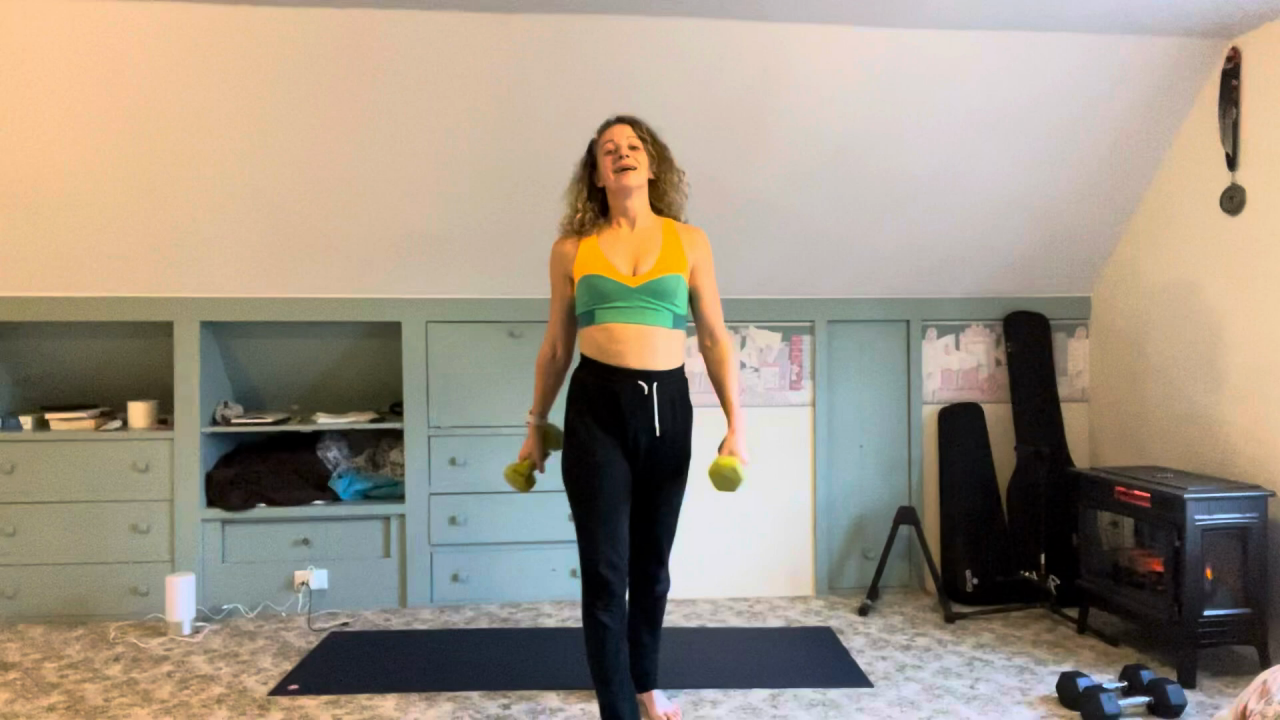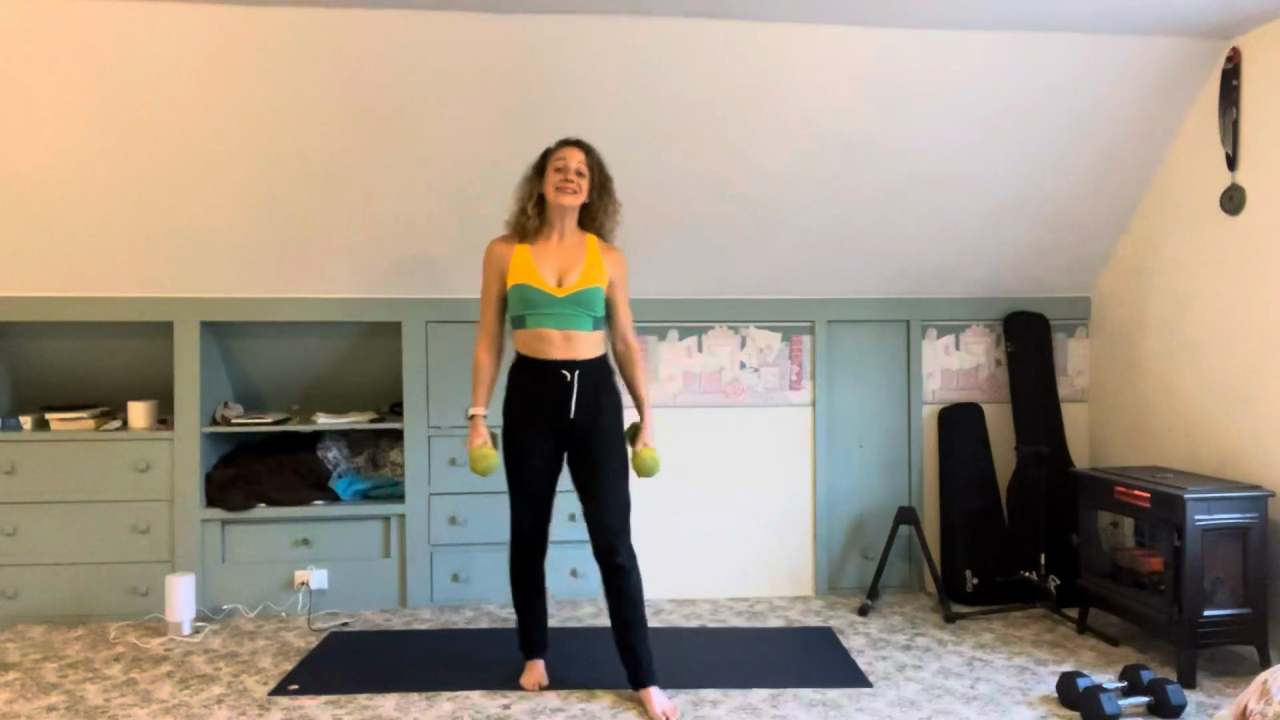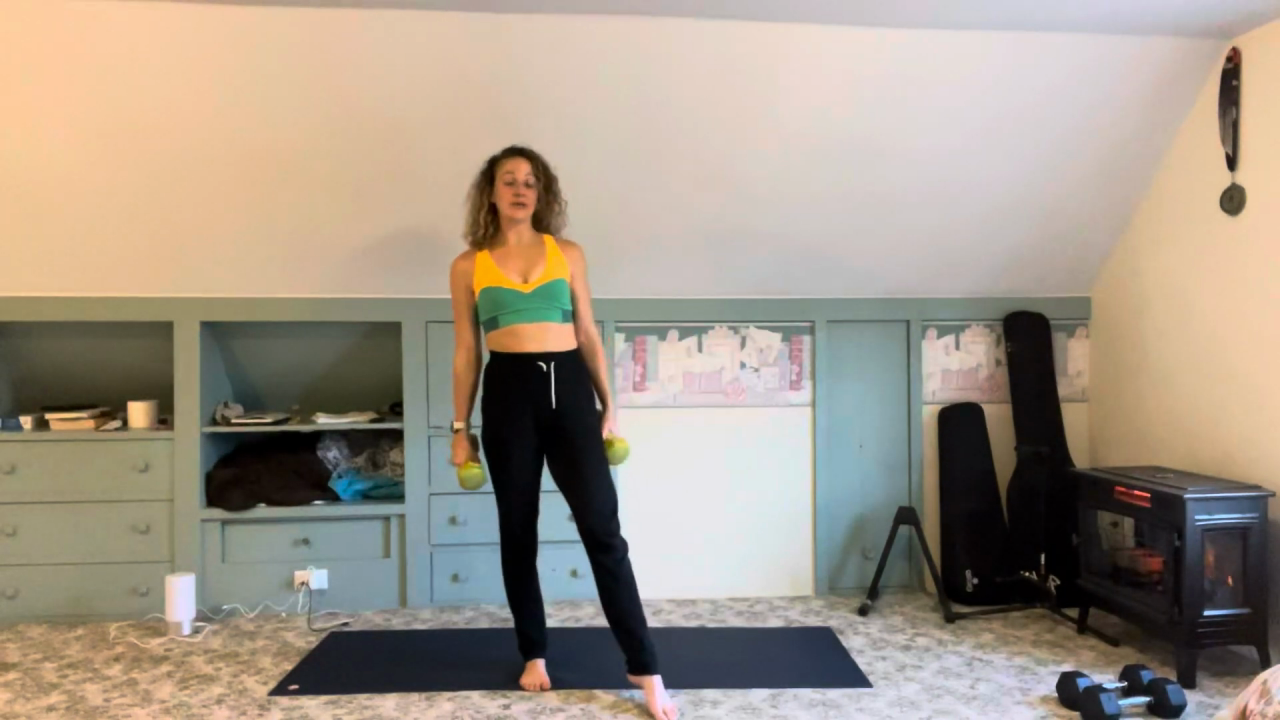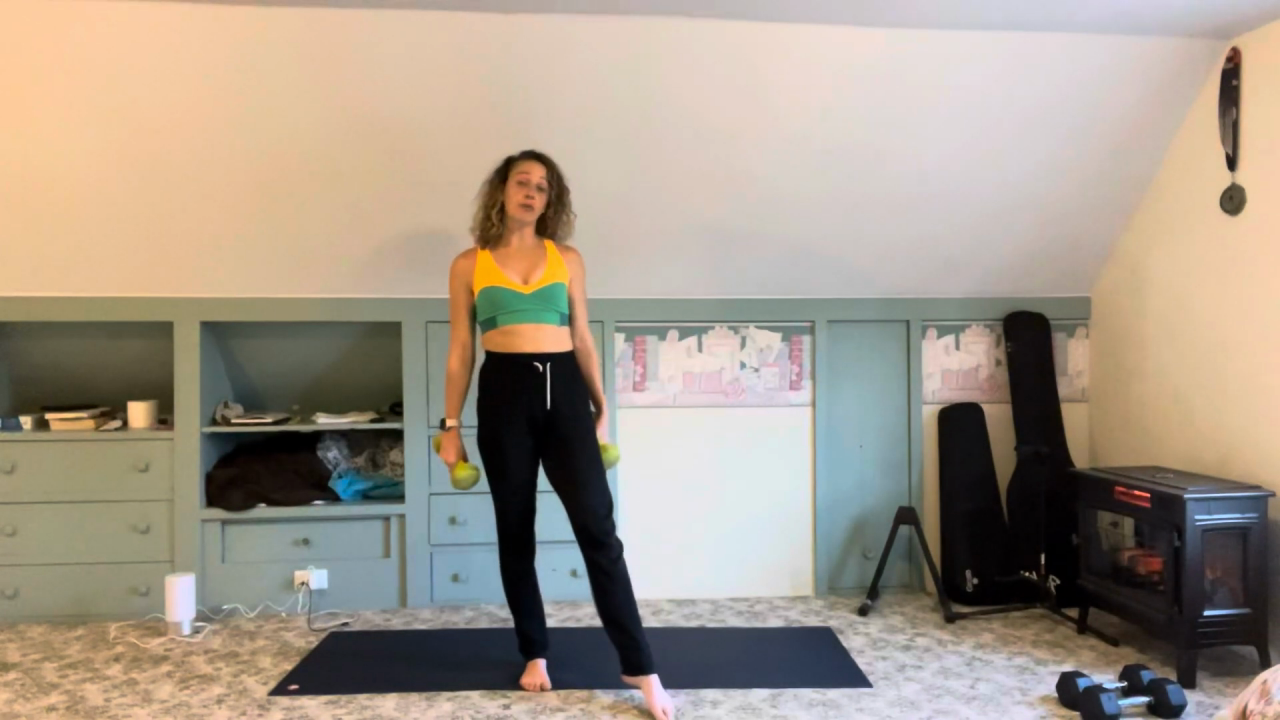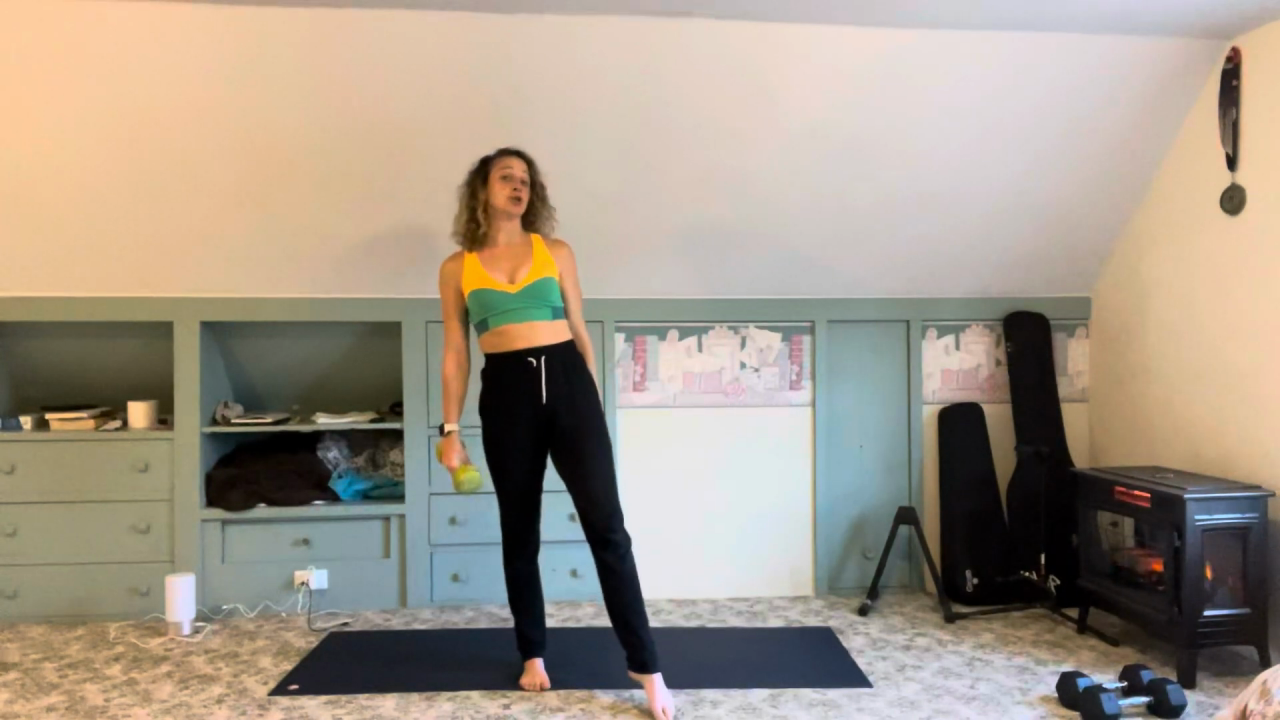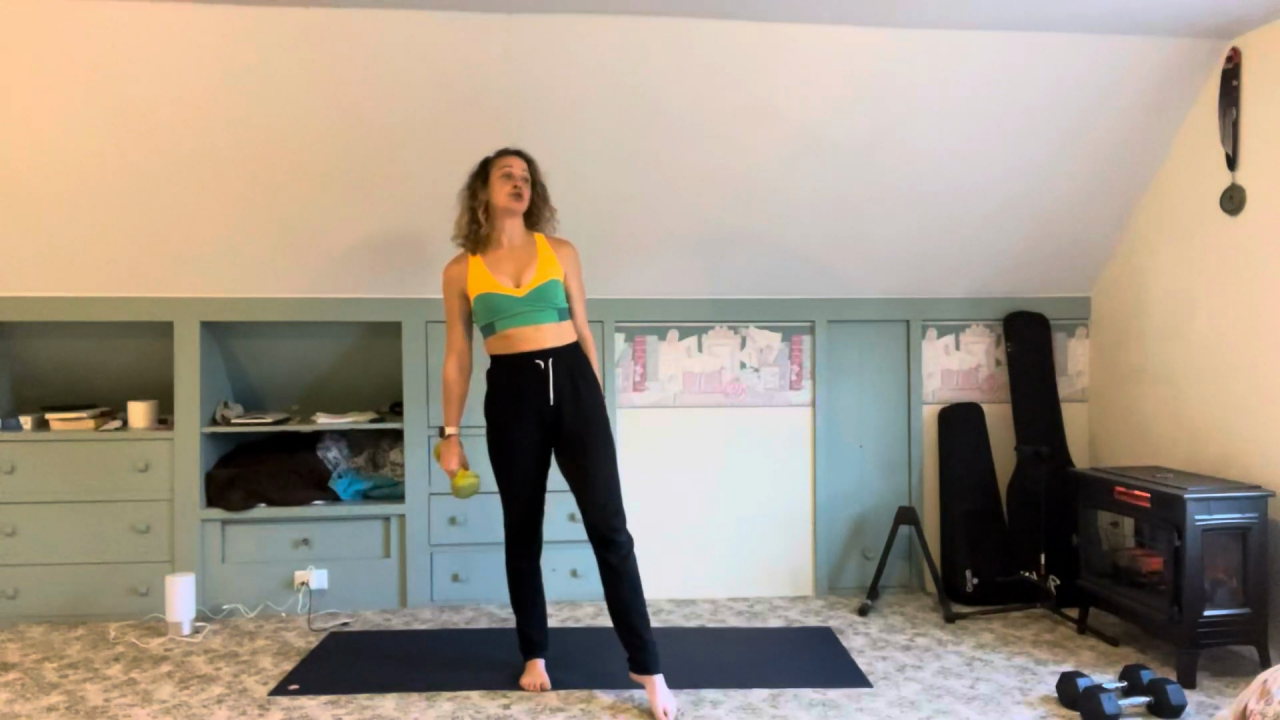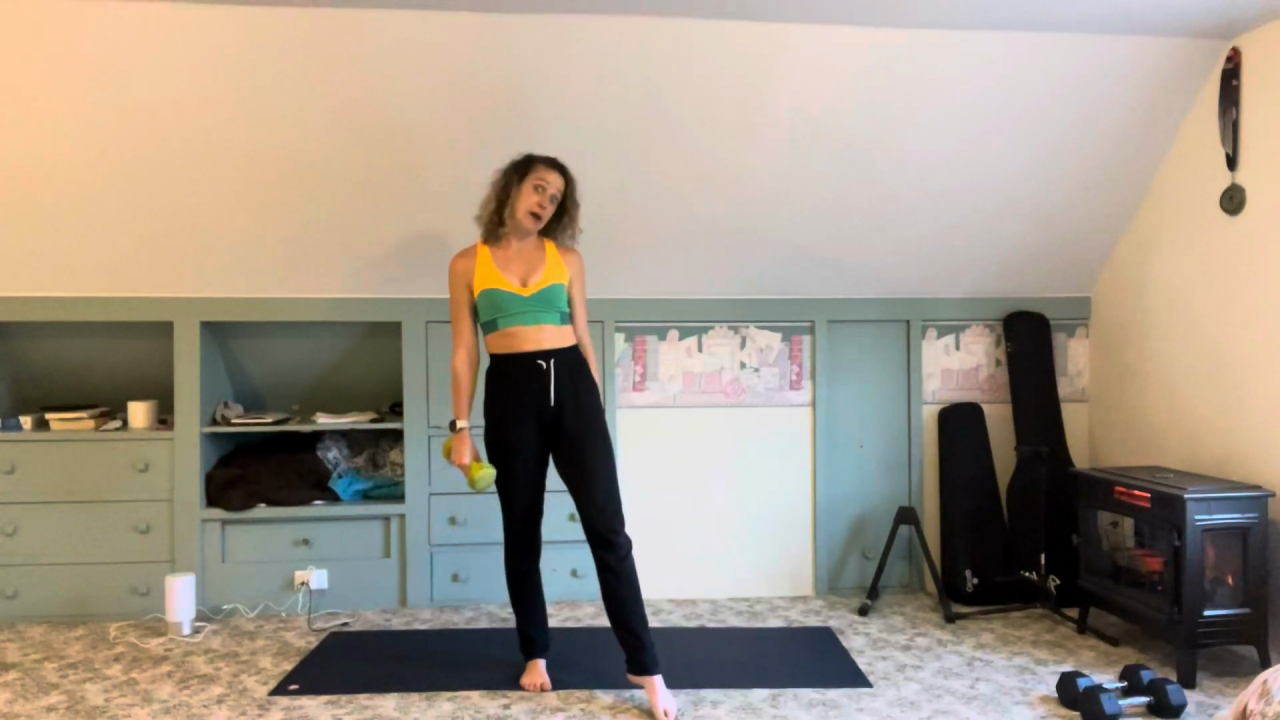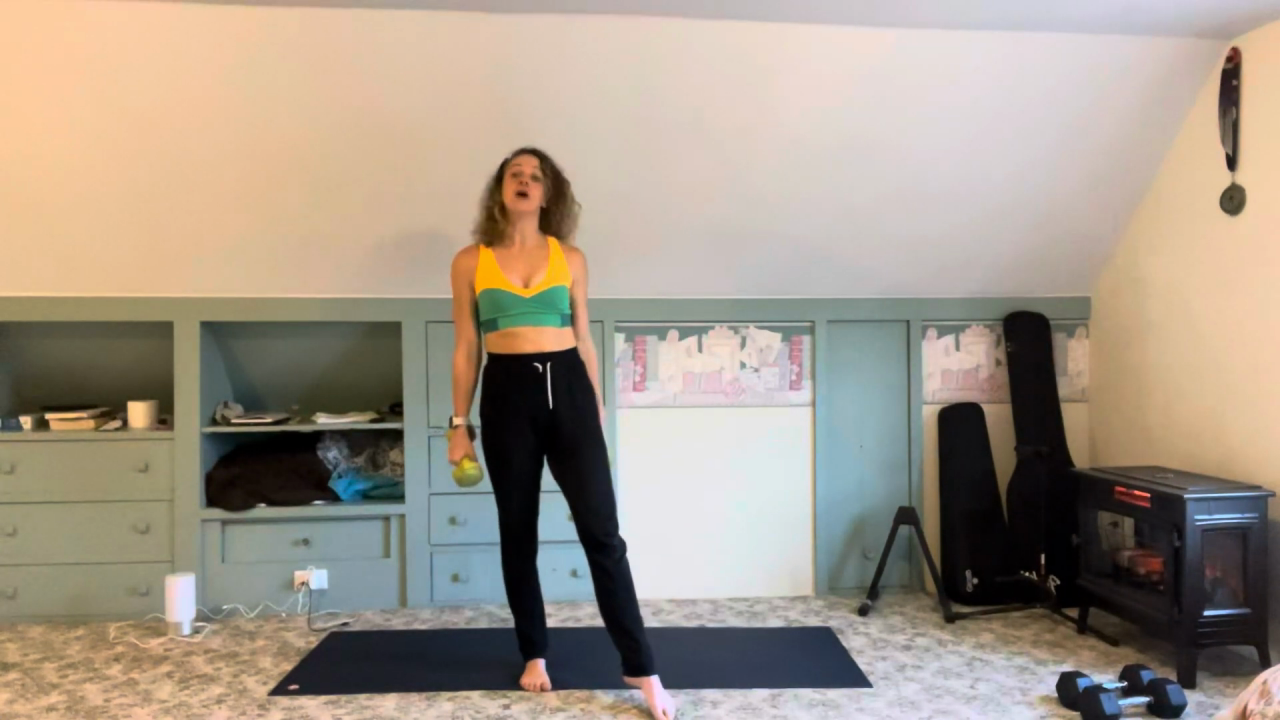
dt=0.7s
person 1, frame 1
left shoulder: (688, 242)
right shoulder: (571, 250)
left elbow: (716, 337)
right elbow: (554, 347)
left wrist: (735, 423)
right wrist: (535, 425)
left hip: (666, 405)
right hip: (595, 408)
left knee: (651, 567)
right knee: (605, 573)
person 1, frame 2
left shoulder: (608, 257)
right shoulder: (503, 253)
left elbow: (625, 341)
right elbow: (489, 341)
left wrist: (646, 414)
right wrist: (478, 415)
left hip: (594, 394)
right hip: (531, 395)
left knee: (613, 539)
right knee: (529, 533)
right ankle: (534, 652)
person 1, frame 3
left shoulder: (568, 254)
right shoulder: (468, 266)
left elbow: (588, 336)
right elbow: (466, 353)
left wrist: (608, 406)
right wrist: (460, 428)
left hip: (568, 389)
right hip: (507, 393)
left knee: (602, 527)
right knee: (518, 530)
left ankle: (644, 667)
right ankle: (534, 653)
person 1, frame 4
left shoulder: (568, 259)
right shoulder: (469, 264)
left elbow: (583, 340)
right elbow: (461, 350)
left wrist: (602, 410)
right wrist: (451, 425)
left hip: (564, 391)
right hip: (503, 393)
left knee: (597, 527)
right knee: (515, 531)
left ankle: (640, 666)
right ankle: (534, 653)
person 1, frame 5
left shoulder: (556, 253)
right shoulder: (457, 268)
left elbow: (579, 332)
right elbow: (455, 354)
left wrist: (595, 401)
right wrist: (450, 429)
left hip: (567, 382)
right hip: (505, 392)
left knee: (605, 524)
right knee: (520, 531)
left ankle: (645, 664)
right ankle: (533, 654)
person 1, frame 6
left shoulder: (561, 252)
right shoulder: (461, 269)
left elbow: (583, 333)
right elbow: (457, 357)
left wrist: (598, 399)
right wrist: (450, 433)
left hip: (572, 384)
right hip: (511, 394)
left knee: (609, 527)
right knee: (522, 531)
left ankle: (646, 666)
right ankle: (534, 654)
person 1, frame 7
left shoulder: (567, 258)
right shoulder: (468, 262)
right elbow: (464, 351)
left wrist: (595, 405)
right wrist: (461, 427)
left hip: (571, 387)
right hip: (510, 392)
left knee: (607, 527)
right knee: (521, 531)
left ankle: (644, 666)
right ankle: (535, 653)
person 1, frame 8
left shoulder: (571, 258)
right shoulder: (471, 261)
left elbow: (583, 339)
right elbow: (466, 349)
left wrist: (597, 410)
right wrist: (459, 424)
left hip: (567, 390)
right hip: (506, 395)
left knee: (601, 531)
right knee: (518, 532)
left ankle: (641, 668)
right ankle: (534, 654)
